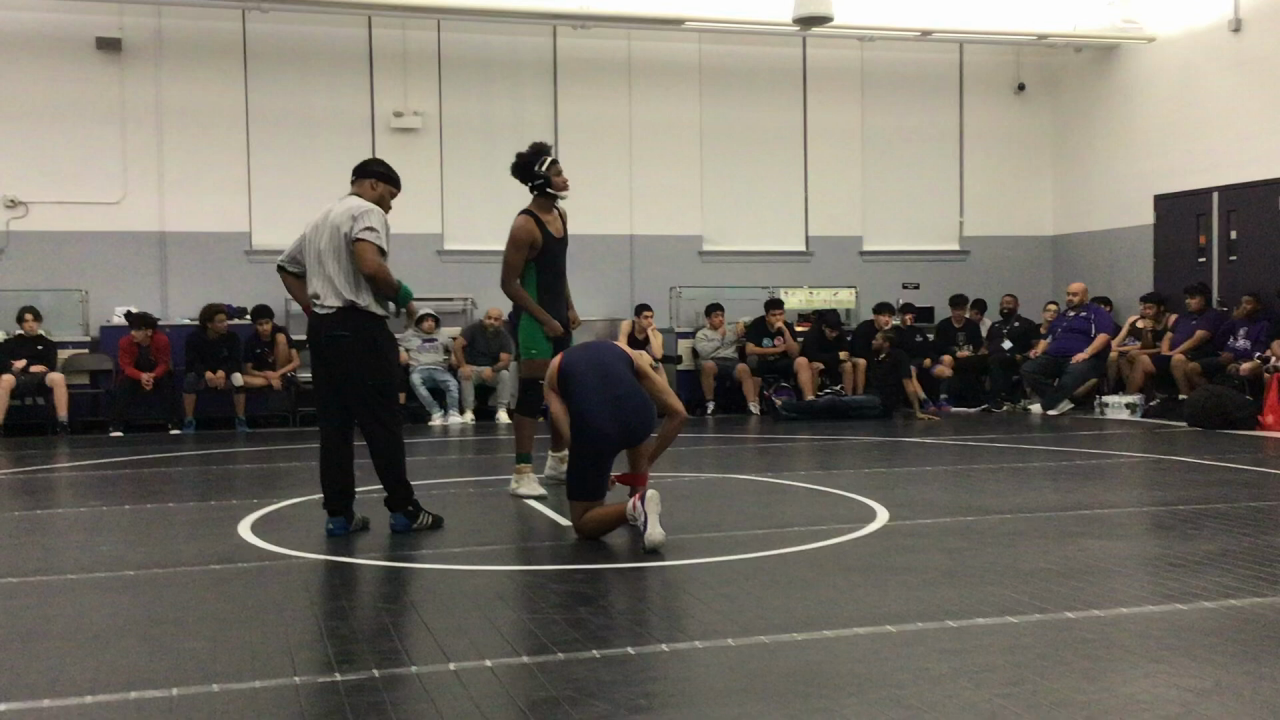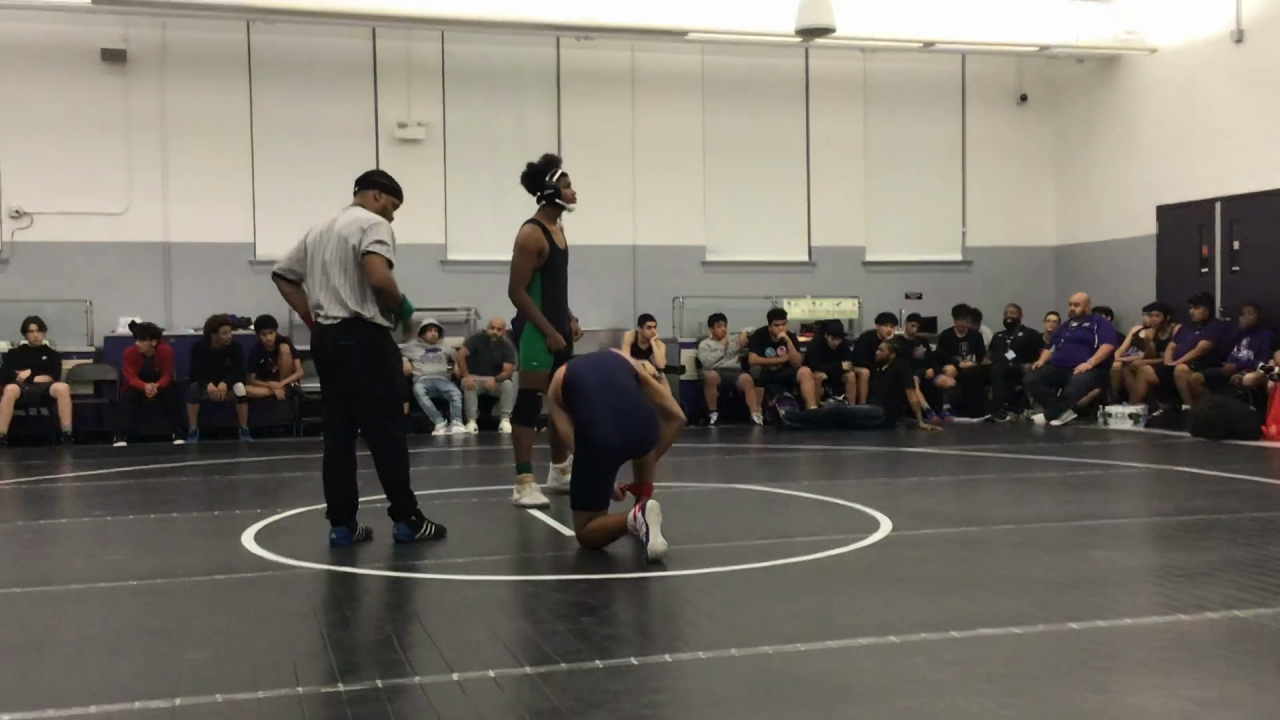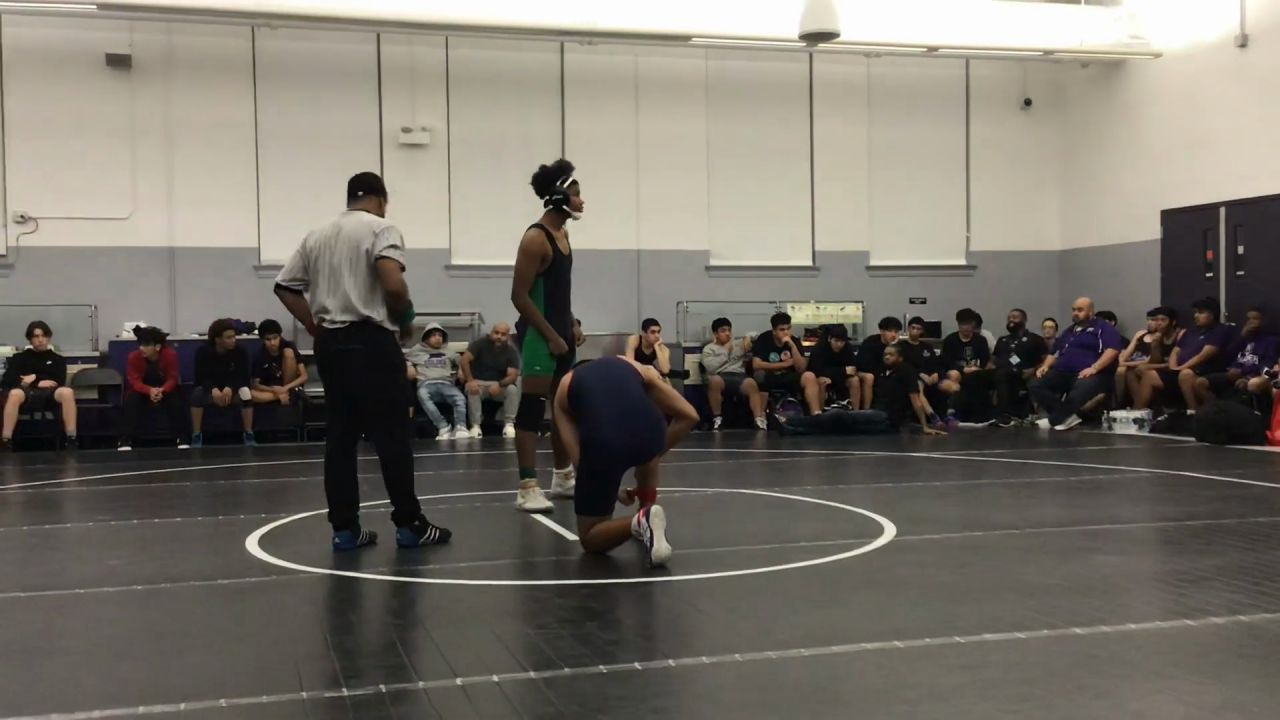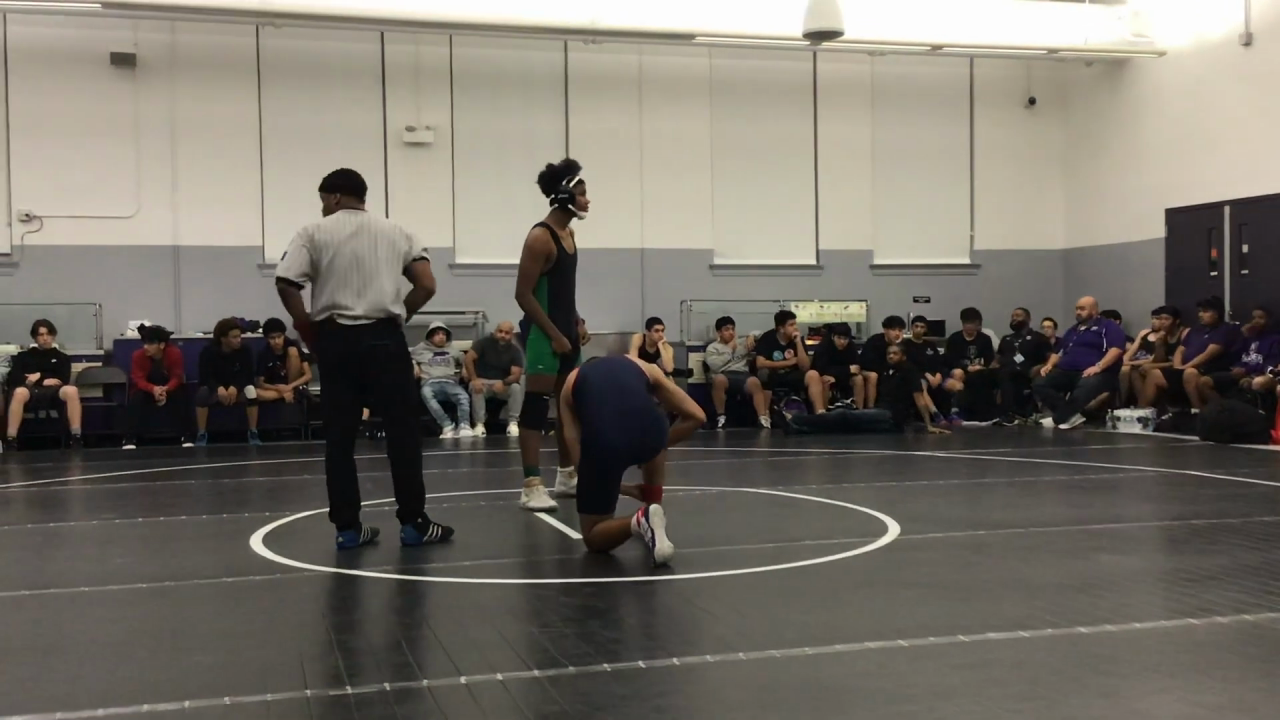
dt=0.3s
person 1, frame 1
left shoulder: (319, 220)
right shoulder: (367, 212)
left elbow: (287, 267)
right elbow: (370, 266)
left wrist: (311, 306)
right wrist: (401, 294)
left hip: (323, 328)
right hip: (359, 328)
left knee: (334, 424)
right knee: (382, 421)
left ankle: (339, 514)
right ankle: (403, 509)
person 1, frame 2
left shoulder: (318, 230)
right shoulder: (372, 224)
left elbow: (282, 275)
right elbow: (379, 279)
left wrist: (312, 318)
right wrist: (402, 309)
left hip: (326, 338)
right hip: (363, 338)
left knee: (338, 433)
right knee: (386, 431)
left ankle: (342, 523)
right ankle: (406, 519)
person 1, frame 3
left shoulder: (315, 237)
right shoulder: (380, 230)
left elbow: (284, 288)
right elbow: (394, 284)
left wrist: (316, 328)
right wrist: (404, 319)
left hip: (330, 343)
right hip: (370, 341)
left knee: (340, 436)
right knee: (392, 435)
left ankle: (344, 528)
right ankle: (410, 524)
person 1, frame 4
left shoulder: (314, 233)
right shoulder: (395, 233)
left elbow: (285, 283)
right elbow: (427, 285)
left wrist: (307, 328)
left hip: (334, 340)
right hip: (383, 338)
left knee: (339, 436)
right knee: (402, 432)
left ankle: (347, 527)
right ankle: (413, 522)
person 2, frame 1
left shoulder: (559, 215)
right shoulder: (525, 225)
right elbow: (509, 283)
left wrist: (569, 307)
right wrist: (544, 319)
left hip: (558, 315)
right hip: (534, 319)
right knee: (531, 391)
left ankle: (559, 460)
right ankle: (522, 473)
person 2, frame 2
left shoulder: (557, 227)
right shoulder: (531, 234)
right elbow: (517, 292)
left wrist: (569, 319)
right wrist: (548, 332)
left hip: (558, 327)
right hip: (536, 331)
right knee: (529, 402)
left ankle: (560, 472)
right ankle: (524, 483)
person 2, frame 3
left shoulder: (563, 233)
right shoulder: (535, 238)
right elbow: (520, 296)
left wrist: (572, 324)
right wrist: (551, 336)
left hip: (561, 332)
right hip: (539, 335)
right knee: (532, 406)
left ankle: (563, 476)
right ankle: (528, 487)
person 2, frame 4
left shoulder: (569, 233)
right shoulder: (540, 237)
right elbow: (524, 294)
left wrist: (577, 323)
right wrist: (553, 335)
left hip: (566, 330)
right hip: (543, 334)
right knee: (536, 406)
left ankle: (567, 475)
right ankle: (532, 486)
person 3, frame 1
left shoulder: (555, 367)
right shoulder: (623, 350)
left elbow: (570, 433)
right elbow: (677, 413)
left wrist: (598, 474)
right wrist: (648, 461)
left hip: (592, 427)
right hip: (638, 415)
left knee: (583, 523)
left ankle: (635, 506)
right ankle: (639, 499)
person 3, frame 2
left shoulder: (559, 380)
right shoulder: (625, 359)
left elbow: (575, 442)
right elbow: (676, 417)
left wrist: (607, 486)
right wrist: (652, 460)
left hip: (597, 436)
right hip: (643, 426)
left knee: (585, 534)
left ankle: (635, 518)
right ankle: (642, 508)
person 3, frame 3
left shoulder: (566, 385)
right shoulder: (631, 365)
left elbow: (579, 458)
right elbow: (689, 415)
left wrist: (614, 492)
right wrist: (655, 453)
left hip: (603, 443)
right hip: (648, 431)
left knee: (590, 539)
left ankle: (640, 522)
right ankle: (647, 512)
person 3, frame 4
left shoulder: (573, 380)
right shoulder: (641, 365)
left elbow: (580, 460)
right elbow: (696, 416)
left wrist: (625, 489)
left hip: (602, 440)
right hip: (649, 431)
left knee: (593, 537)
left ankle: (640, 521)
right ankle: (652, 510)
